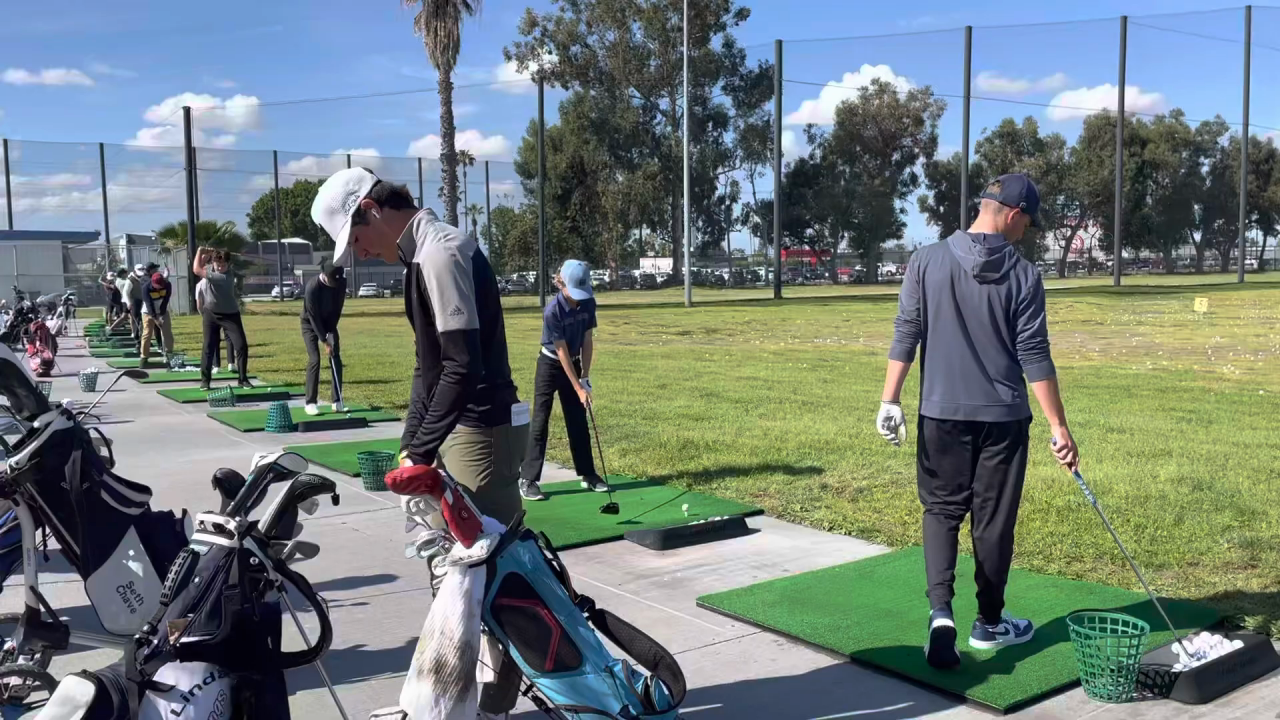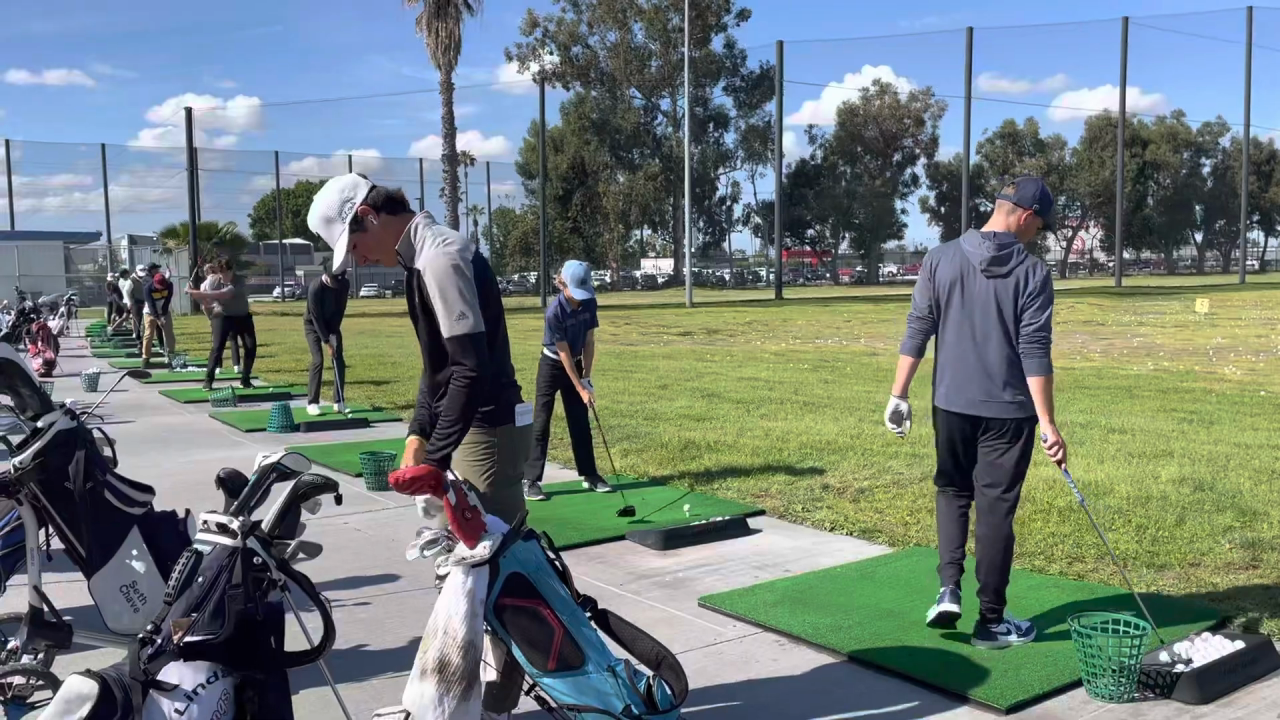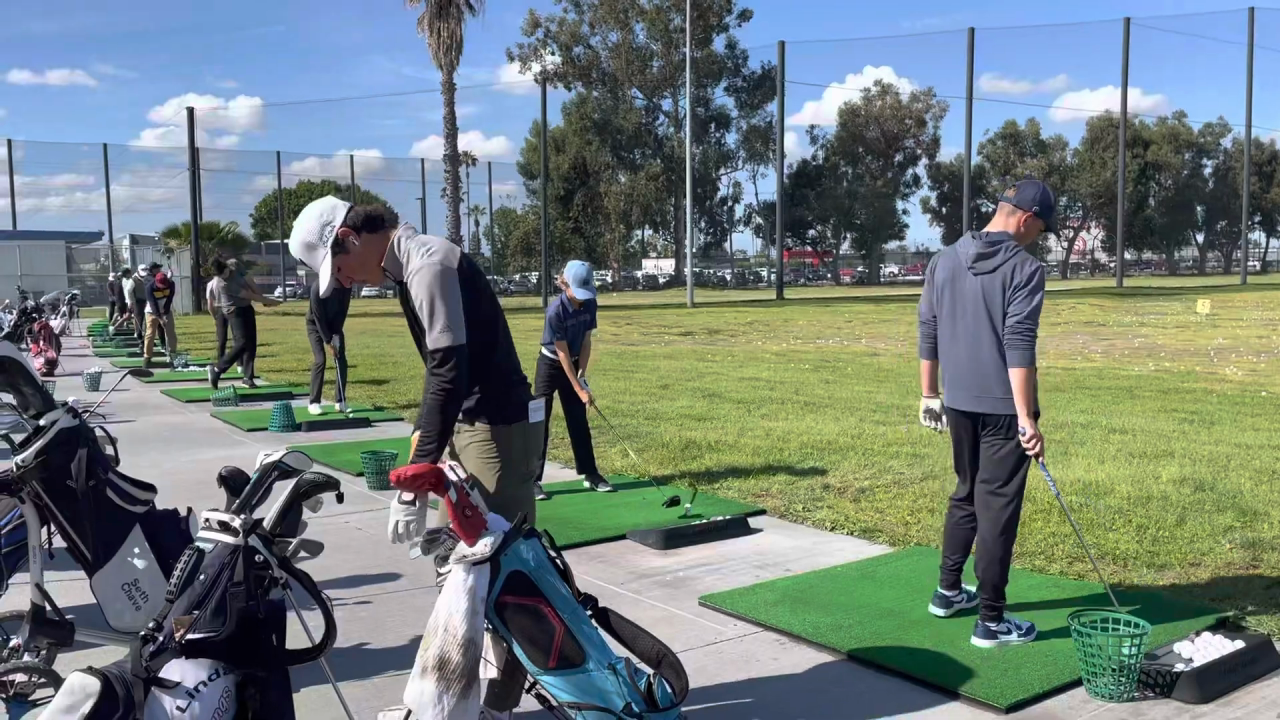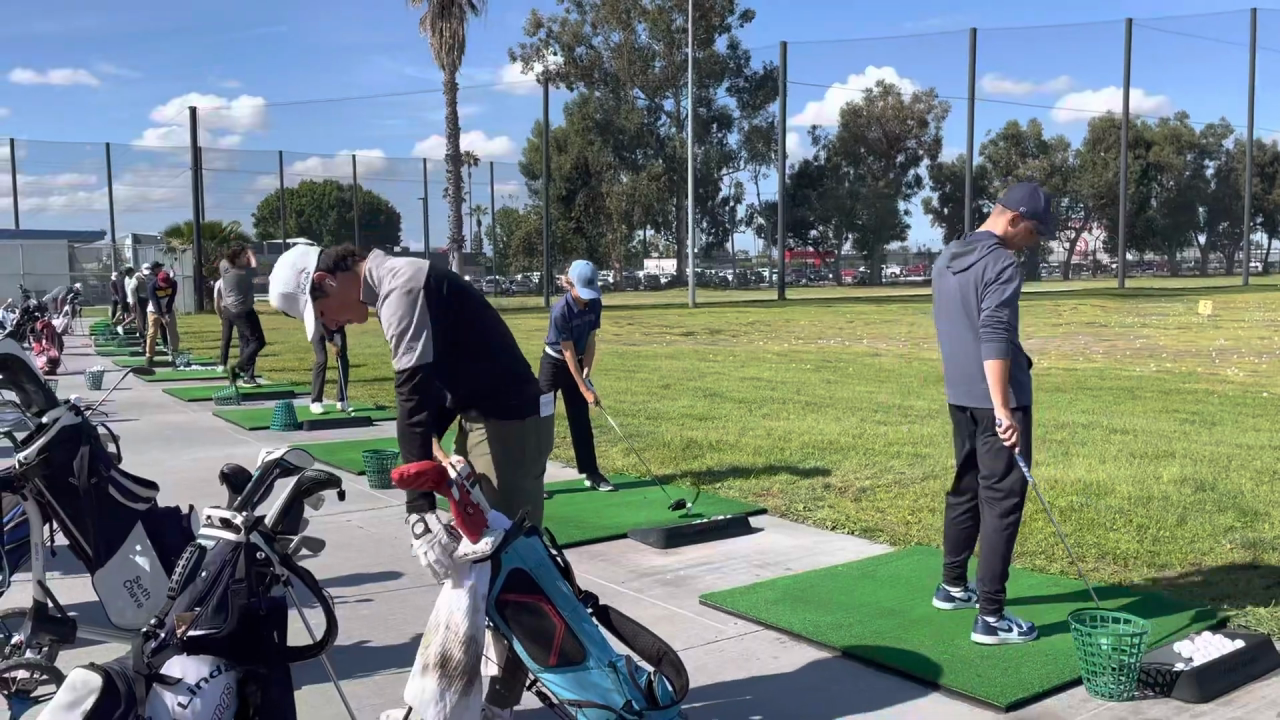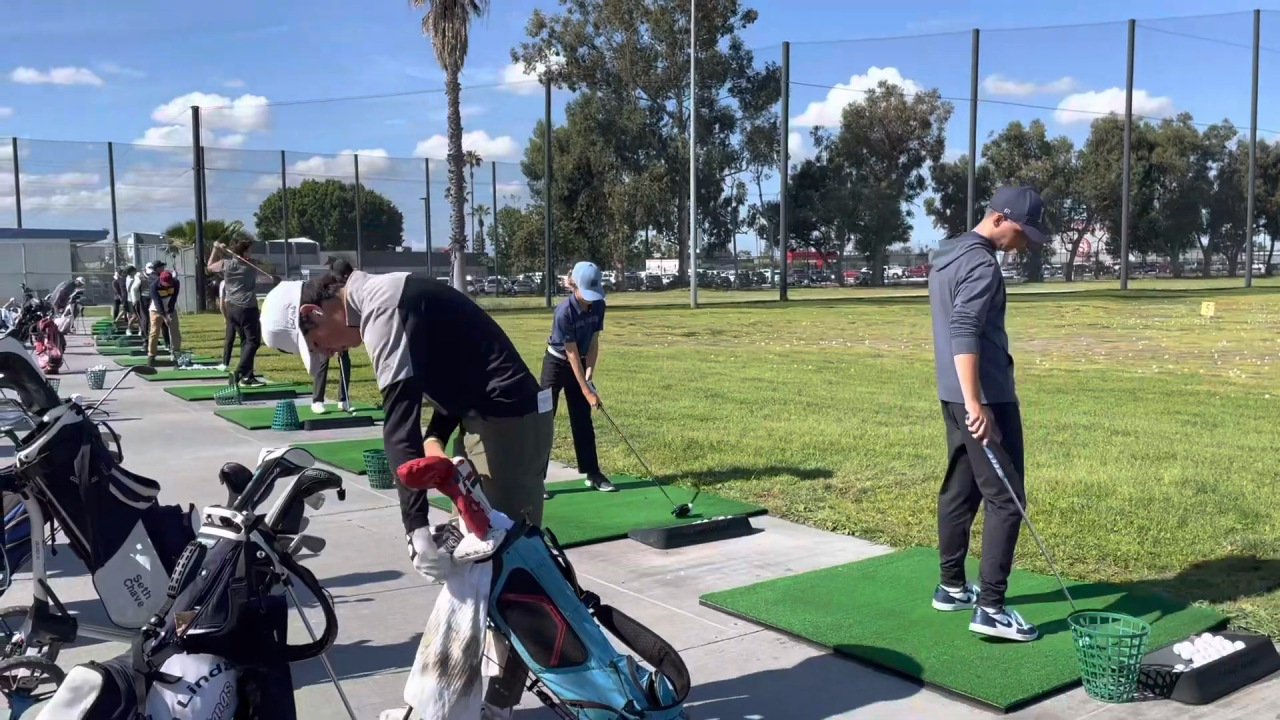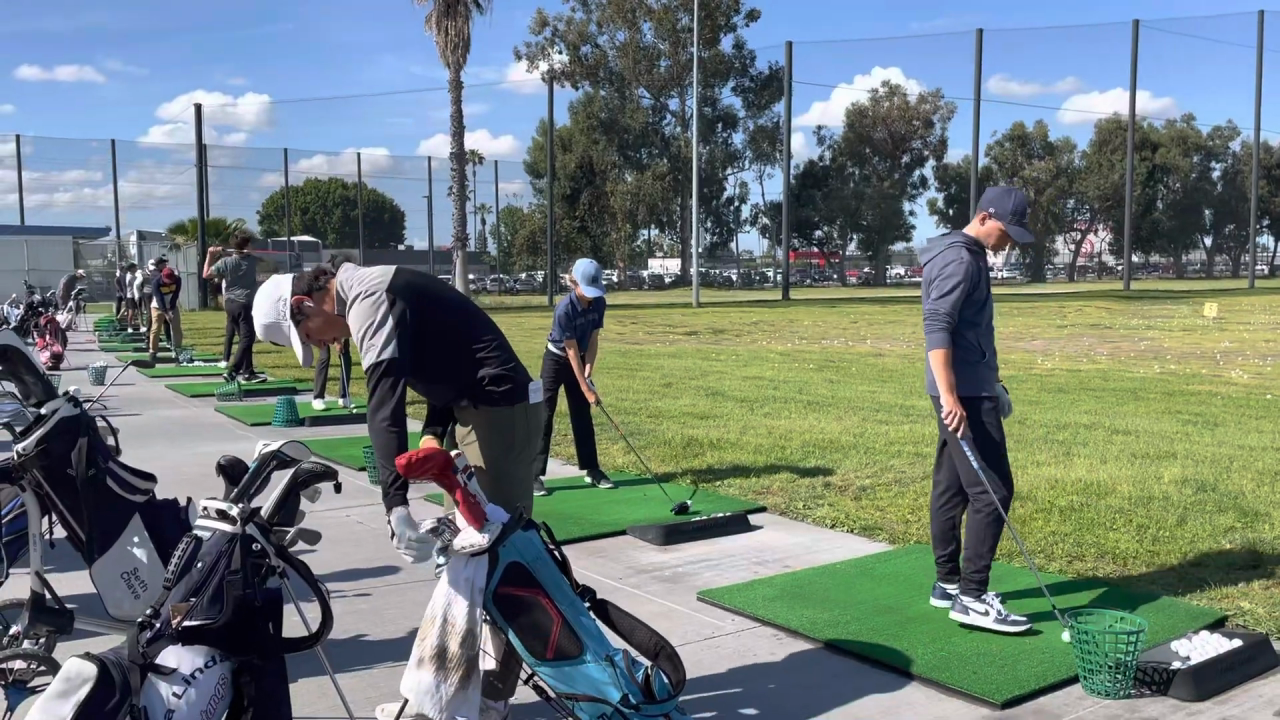
dt=0.2s
person 1, frame 1
left shoulder: (440, 251)
right shoulder: (422, 255)
left elbow: (464, 364)
left wrist: (421, 451)
right wrist: (411, 444)
left hip: (483, 426)
right hip: (456, 428)
person 1, frame 2
left shoulder: (442, 257)
right shoulder: (423, 261)
left elbow: (472, 365)
left wrist: (436, 458)
right wrist: (418, 435)
left hip: (487, 428)
right hip: (467, 430)
person 1, frame 3
left shoulder: (429, 264)
right shoulder: (410, 265)
left elbow: (448, 375)
right wrist: (425, 436)
left hip: (500, 424)
right hip: (470, 423)
person 1, frame 4
left shoulder: (399, 290)
right shoulder: (393, 282)
left elbow: (413, 403)
left wrist: (419, 512)
right wrist: (432, 437)
left hip: (510, 421)
right hip: (483, 419)
person 1, frame 5
left shoulder: (379, 309)
right shoulder: (381, 298)
left elbow: (399, 421)
left wrist: (417, 527)
right wrist: (436, 438)
left hip: (508, 419)
right hip: (488, 417)
person 1, frame 6
left shoulder: (366, 299)
right shoulder: (372, 291)
left elbow: (385, 404)
left wrist: (396, 508)
right wrist: (434, 433)
left hip: (499, 409)
right hip: (481, 407)
person 2, frame 1
left shoulder: (926, 262)
right shoulder: (1023, 274)
left elbow: (906, 336)
right elbow: (1034, 356)
left wrist: (890, 400)
right wrist: (1058, 427)
left hip: (942, 413)
right hip: (1002, 416)
left knee: (941, 513)
right knee: (995, 520)
left ankle: (942, 614)
right ankle: (989, 622)
person 2, frame 2
left shoulder: (941, 258)
right shoulder: (1032, 271)
left elbow: (917, 330)
right elbow: (1035, 353)
left wrist: (899, 395)
right wrist: (1047, 423)
left hip: (951, 404)
right hip: (1008, 411)
left knee: (952, 496)
right knee: (996, 513)
left ankle: (947, 593)
right ankle: (990, 621)
person 2, frame 3
left shoulder: (945, 260)
right shoulder: (1024, 267)
left elbow: (927, 333)
right elbow: (1018, 345)
left wrist: (929, 394)
right wrist: (1026, 416)
left hip: (958, 402)
right hip: (1003, 407)
left knee: (967, 493)
right knee: (997, 509)
left ankle: (949, 590)
right ankle: (991, 620)
person 2, frame 4
left shoulder: (947, 260)
right shoulder: (1001, 264)
right elbow: (994, 339)
right wrist: (1002, 408)
left hip: (960, 398)
right hip: (998, 402)
left knee: (966, 492)
right knee: (1003, 505)
left ankle: (953, 585)
right ankle: (991, 616)
person 2, frame 5
left shoulder: (953, 258)
right shoulder: (980, 263)
right elbow: (965, 335)
right wrist: (975, 402)
left hip: (959, 397)
right hip: (982, 400)
left knee: (959, 491)
right knee: (1006, 500)
left ankle: (952, 586)
right ankle: (991, 608)
person 2, frame 6
left shoulder: (967, 256)
right shoulder: (957, 259)
right elbow: (937, 329)
left wrist: (993, 384)
right wrist: (948, 395)
left hip: (972, 390)
right hip: (962, 394)
left knee: (952, 488)
right knee: (992, 491)
left ankle: (949, 583)
right ankle: (971, 595)
person 3, frame 1
left shoulder: (588, 303)
right shoulder: (552, 311)
left elbow: (587, 341)
right elbow: (561, 351)
left wrist: (585, 377)
right wrist: (578, 386)
left hip: (573, 364)
right hip: (550, 365)
left knee: (578, 421)
right knee: (540, 421)
left ankle: (588, 474)
right ankle: (527, 480)
person 3, frame 2
left shoulder: (589, 304)
right shoulder: (554, 311)
left elbow: (589, 341)
right elbow: (563, 352)
left wrist: (586, 377)
right wrist: (579, 388)
left hip: (575, 364)
right hip: (552, 366)
left knee: (580, 421)
right knee: (541, 421)
left ankle: (589, 474)
right ankle: (530, 480)
person 3, frame 3
left shoulder: (590, 304)
right shoulder: (555, 311)
left elbow: (586, 341)
right elbow: (563, 353)
left wrist: (581, 375)
right wrist: (578, 388)
left hip: (573, 365)
right hip: (550, 365)
left knee: (579, 420)
left ankle: (590, 474)
person 3, frame 4
left shoulder: (594, 304)
right shoulder: (560, 311)
left elbow: (590, 342)
right elbow: (568, 352)
left wrist: (586, 376)
right wrist: (584, 388)
left hip: (576, 363)
right hip: (554, 363)
left knee: (581, 419)
left ankle: (591, 473)
person 3, frame 5
left shoulder: (598, 306)
right shoulder: (564, 312)
left elbow: (593, 343)
right elbow: (572, 353)
left wrist: (589, 377)
right wrist: (586, 391)
left hip: (579, 363)
right hip: (556, 364)
left knee: (583, 420)
left ankle: (592, 473)
person 3, frame 6
left shoulder: (598, 303)
right shoulder: (564, 310)
left elbow: (592, 340)
right elbow: (572, 350)
left wrist: (588, 373)
right wrist: (586, 388)
left hip: (578, 361)
right hip: (556, 361)
left knee: (583, 416)
right knee: (544, 416)
left ankle: (591, 470)
right ankle: (533, 475)
